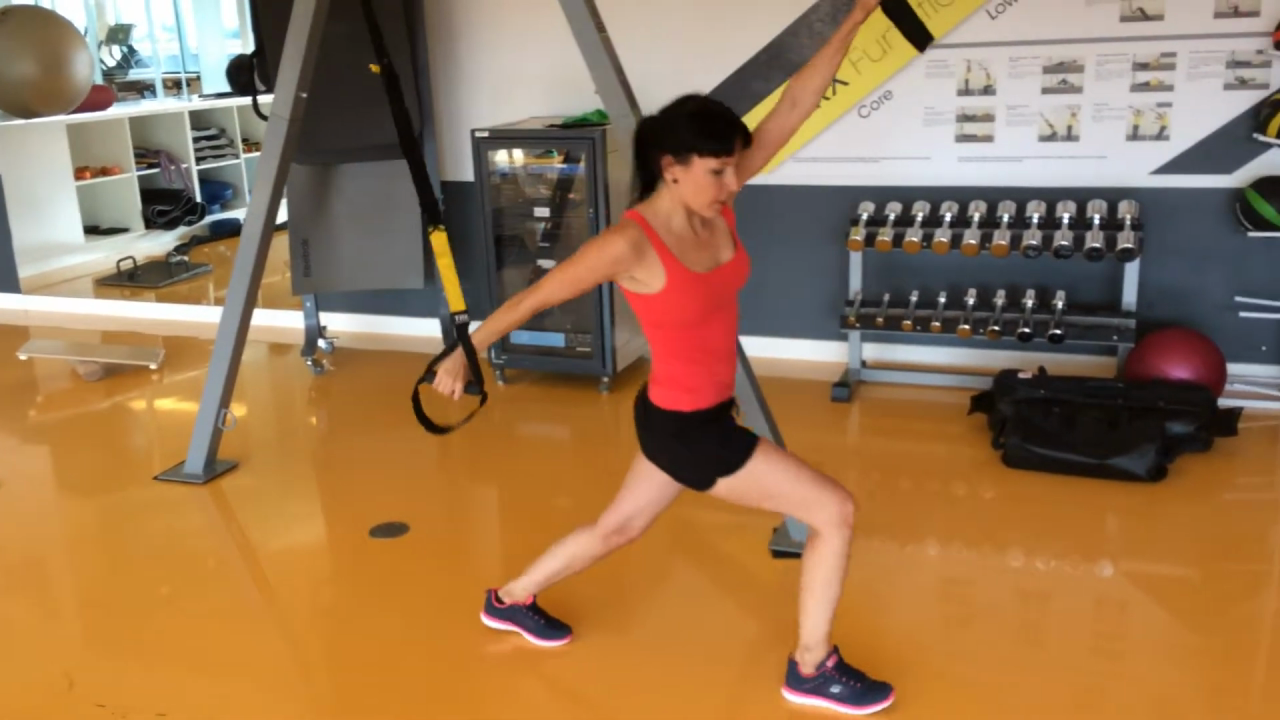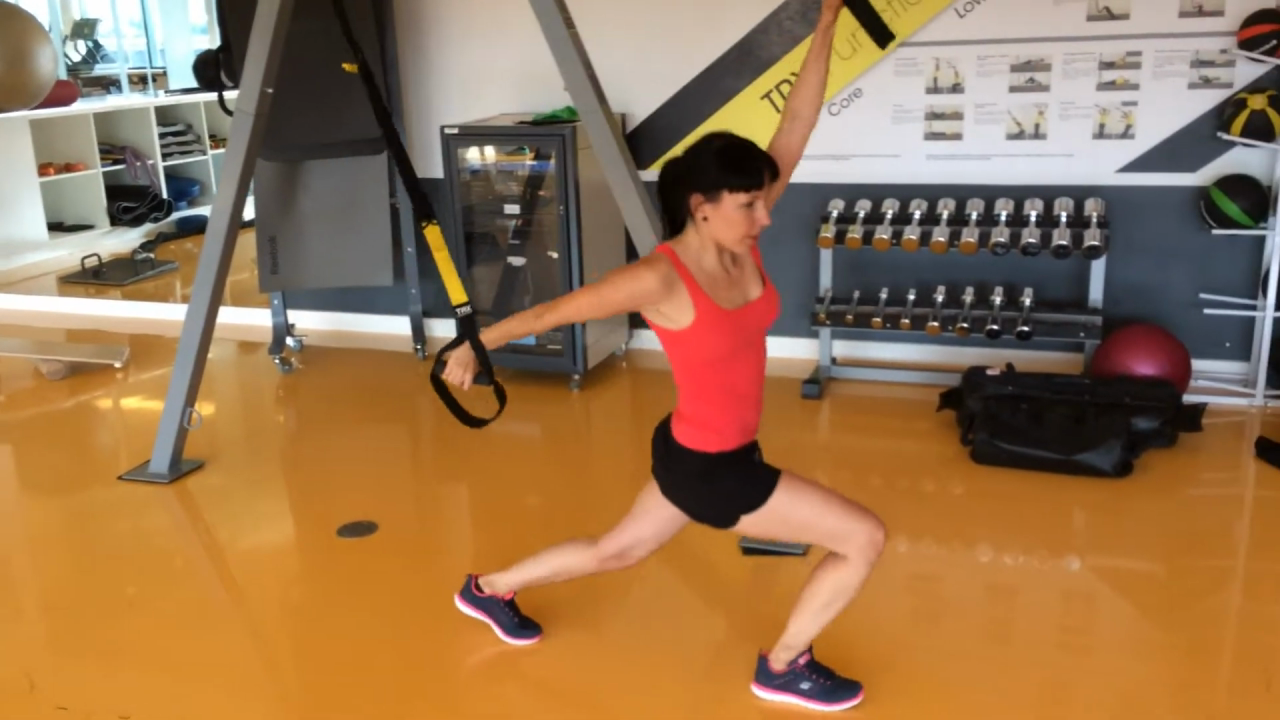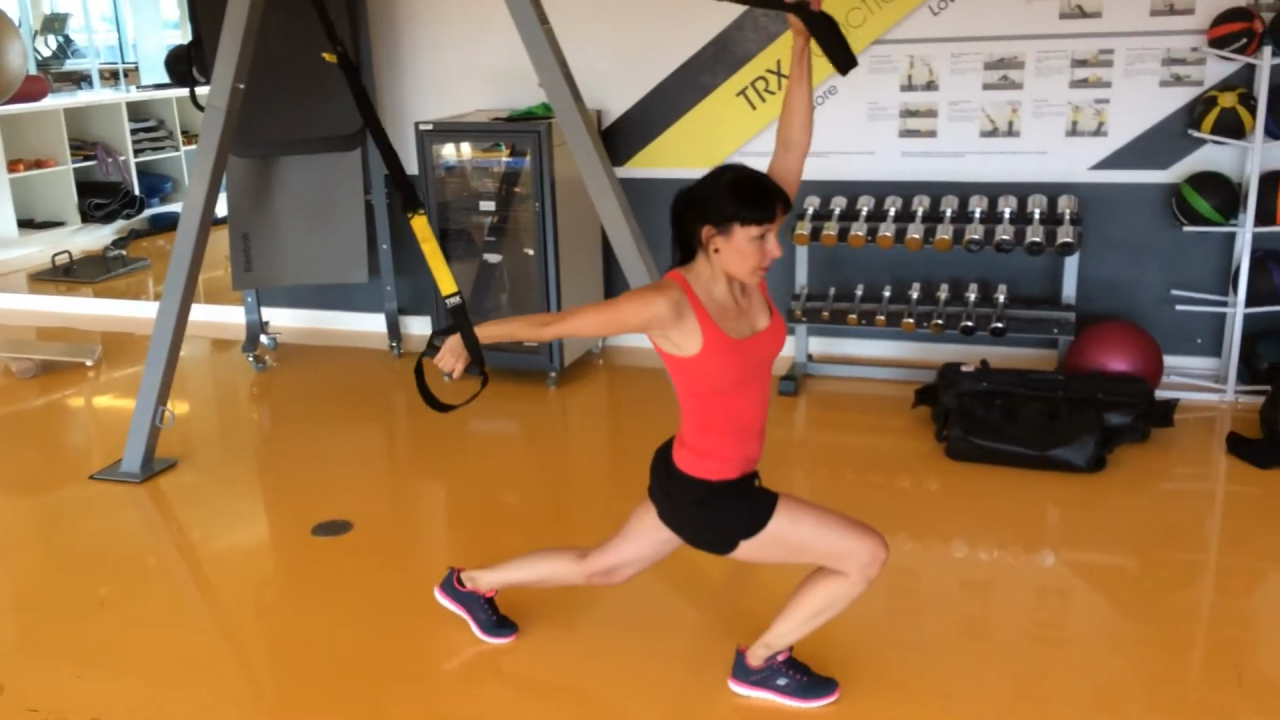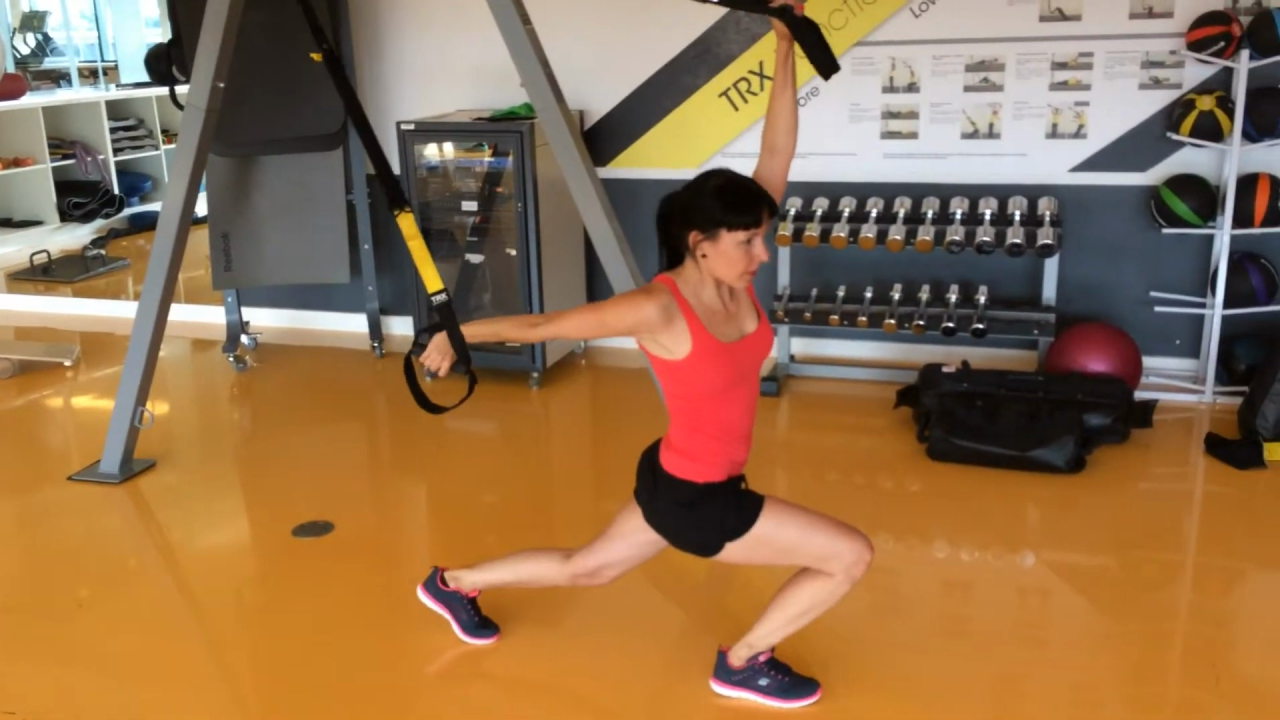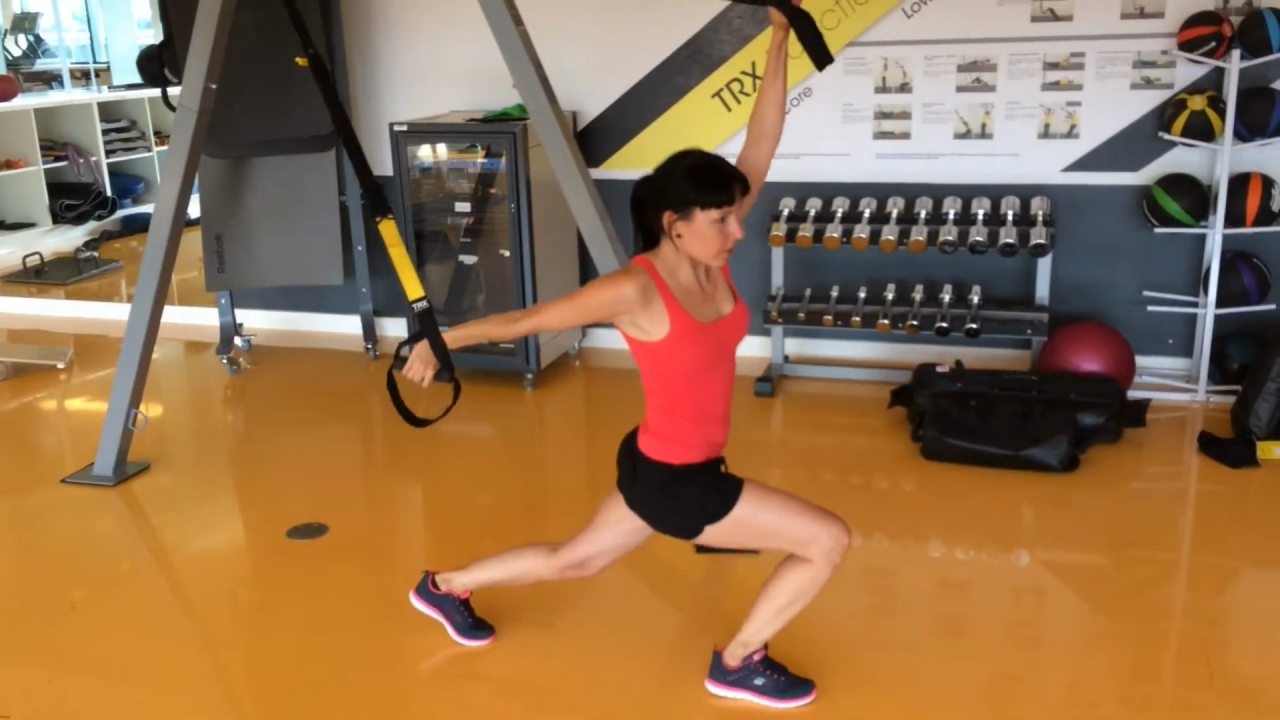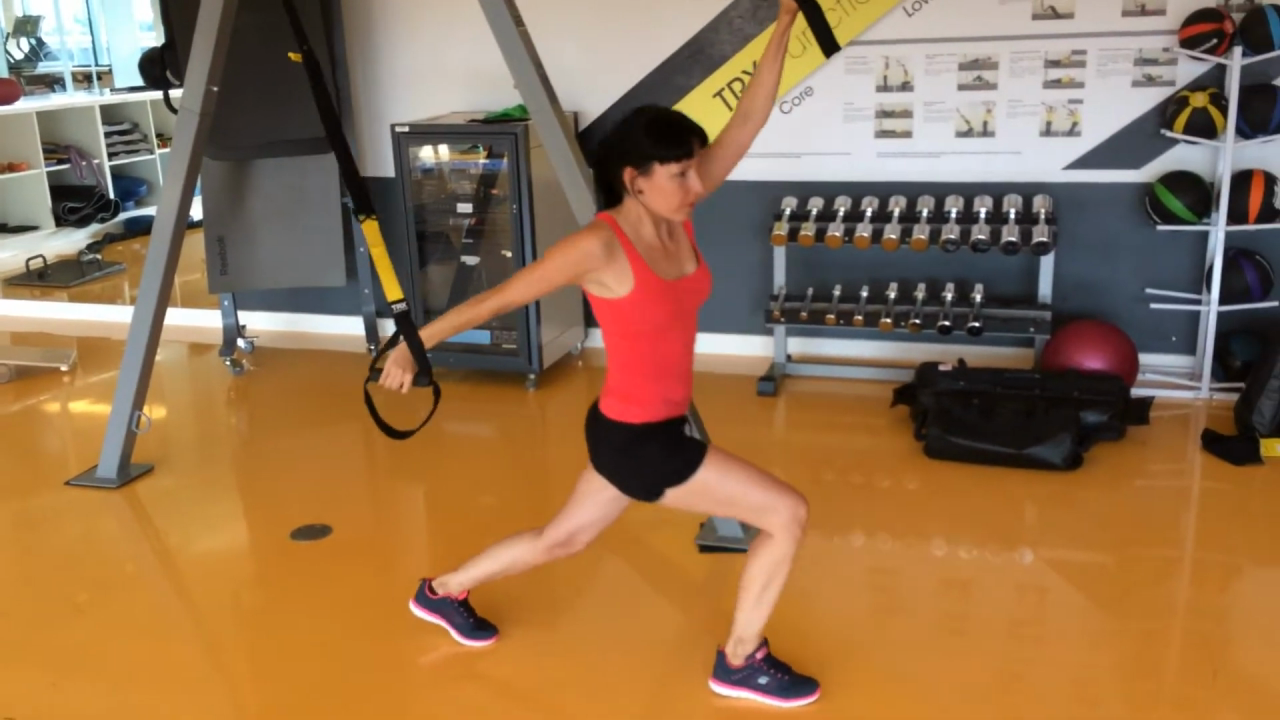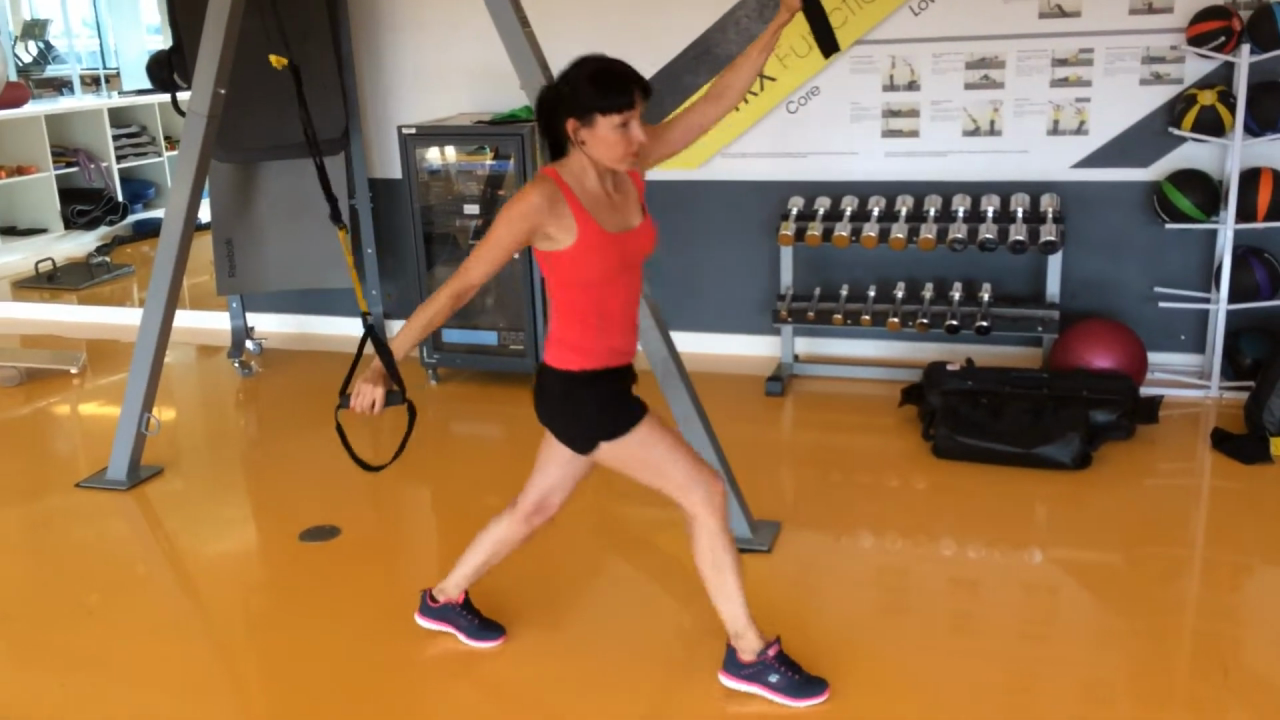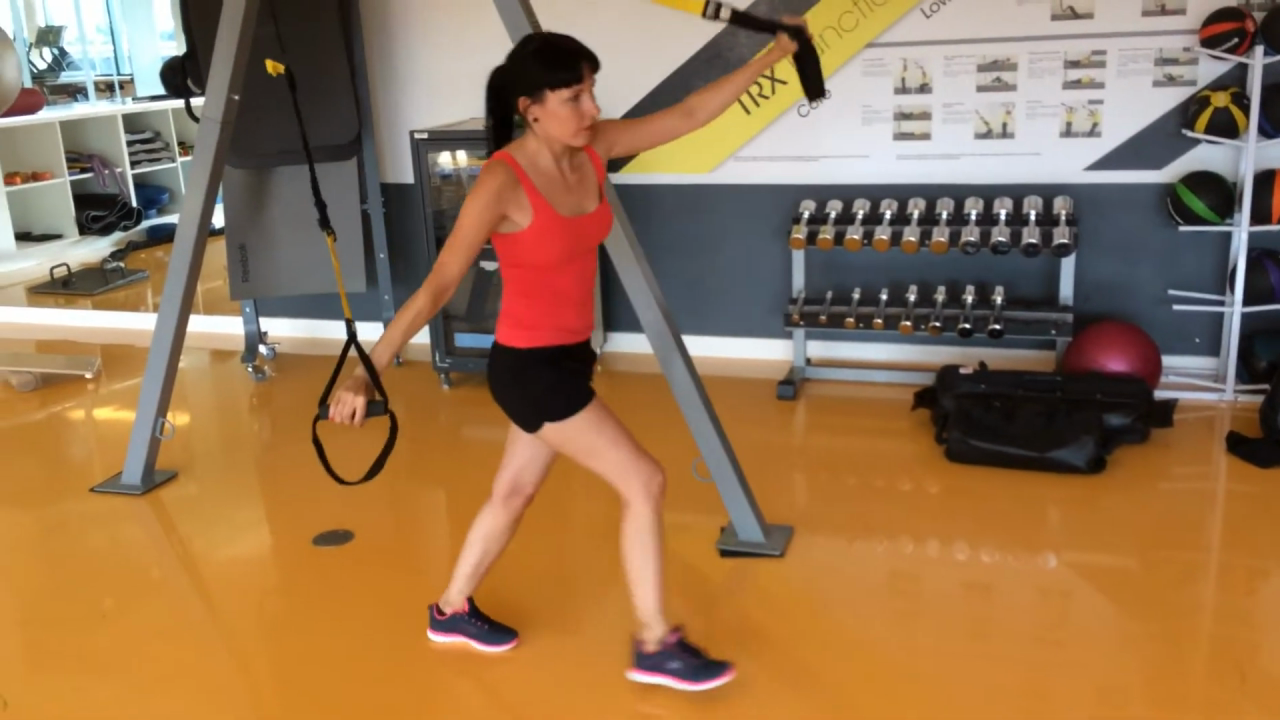
dt=0.2s
person 1, frame 1
left shoulder: (712, 201)
right shoulder: (630, 244)
left elbow: (794, 107)
right elbow: (532, 297)
right wrist: (461, 358)
left hip: (708, 413)
right hip: (684, 427)
left knee: (618, 524)
right knee: (836, 512)
left ankle: (510, 600)
person 1, frame 2
left shoulder: (738, 241)
right shoulder: (660, 279)
left elbow: (796, 129)
right elbow: (552, 311)
right wrist: (473, 347)
left hip: (719, 456)
right hip: (705, 468)
left knee: (616, 549)
right knee: (864, 539)
left ankle: (487, 591)
right ankle: (783, 666)
person 1, frame 3
left shoulder: (744, 270)
right shoulder: (669, 306)
left elbow: (792, 155)
right elbow: (554, 321)
right wrist: (469, 337)
left hip: (714, 480)
right hip: (704, 494)
left knee: (603, 567)
right knee: (866, 555)
left ankle: (468, 585)
right ankle: (760, 662)
person 1, frame 4
left shoulder: (730, 276)
right shoulder: (657, 309)
left elbow: (778, 158)
right elbow: (540, 324)
right wrist: (454, 335)
left hip: (698, 482)
right hip: (691, 496)
left knee: (588, 568)
right knee: (849, 556)
left ankle: (451, 585)
right ankle: (742, 662)
person 1, frame 5
left shoulder: (707, 258)
right shoulder: (634, 290)
left elbow: (761, 147)
right elbow: (523, 319)
right wrist: (436, 344)
left hip: (678, 464)
right hip: (673, 477)
left knee: (577, 559)
right knee: (826, 539)
left ankle: (442, 588)
right ankle: (737, 662)
person 1, frame 6
left shoulder: (672, 210)
right shoulder: (598, 245)
left elbow: (746, 124)
right elbow: (498, 297)
right wrist: (413, 347)
left hip: (642, 421)
right hip: (638, 436)
left knee: (563, 538)
right knee: (786, 514)
left ankle: (441, 592)
right ankle: (740, 659)
person 1, frame 7
left shoulder: (627, 166)
right shoulder: (542, 200)
left elbow: (714, 104)
right elbow: (460, 285)
right wrist: (386, 360)
left hip: (603, 378)
right hip: (579, 389)
left knee: (535, 507)
right knee: (706, 496)
left ankle: (443, 600)
right ankle: (750, 655)
person 1, frame 8
left shoulder: (590, 149)
right shoulder: (499, 184)
left elbow: (684, 114)
right elbow: (437, 286)
left wrist: (765, 61)
right wrist: (368, 371)
left hip: (566, 355)
right hip: (529, 367)
left knee: (513, 493)
right knee: (645, 485)
left ankle: (451, 610)
right ankle: (656, 643)
